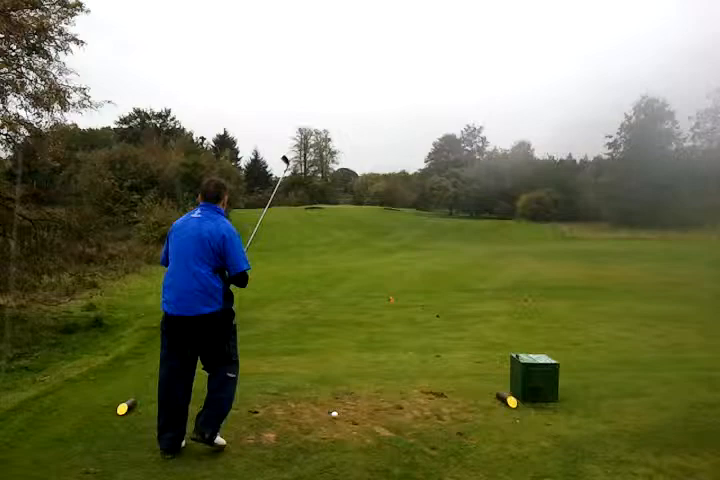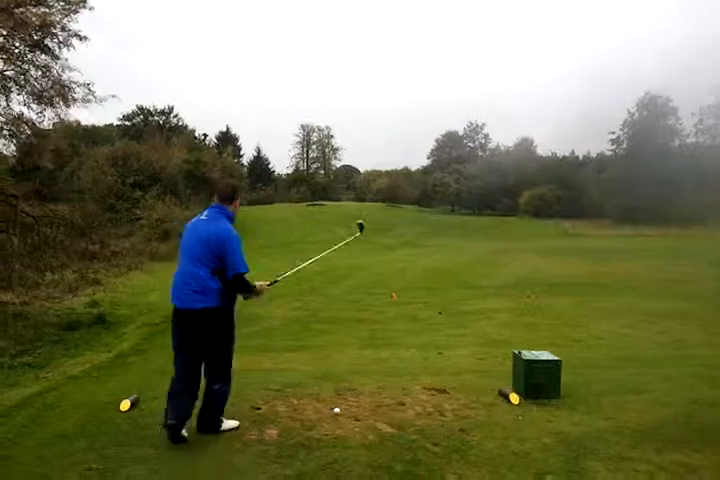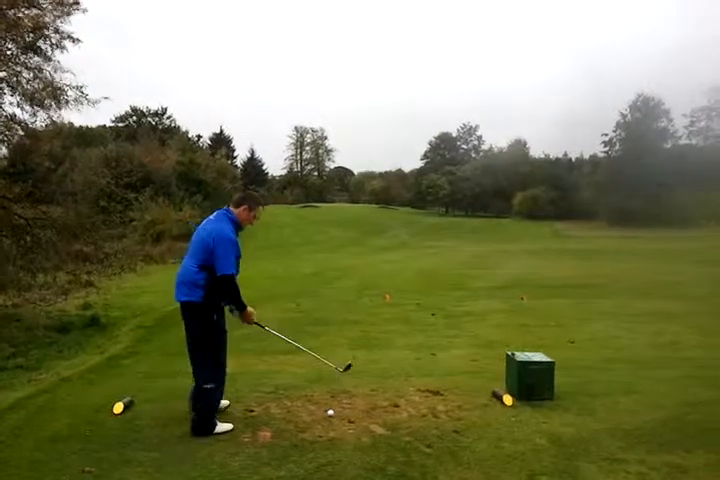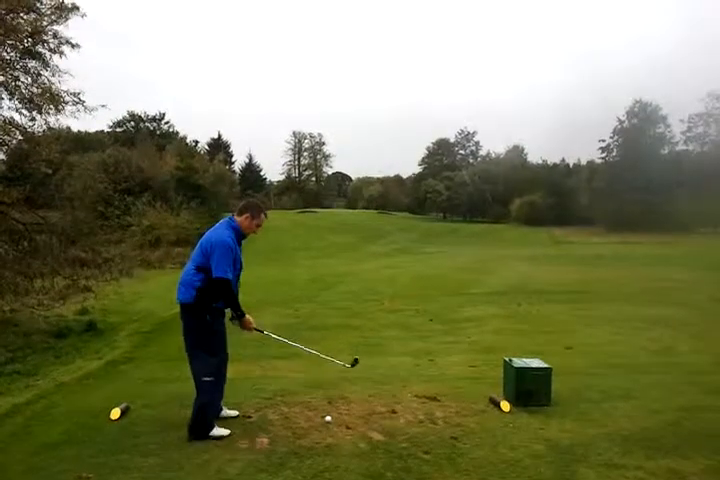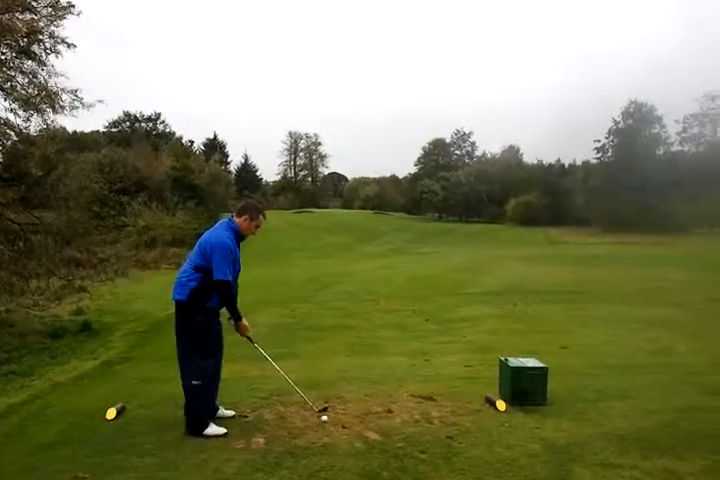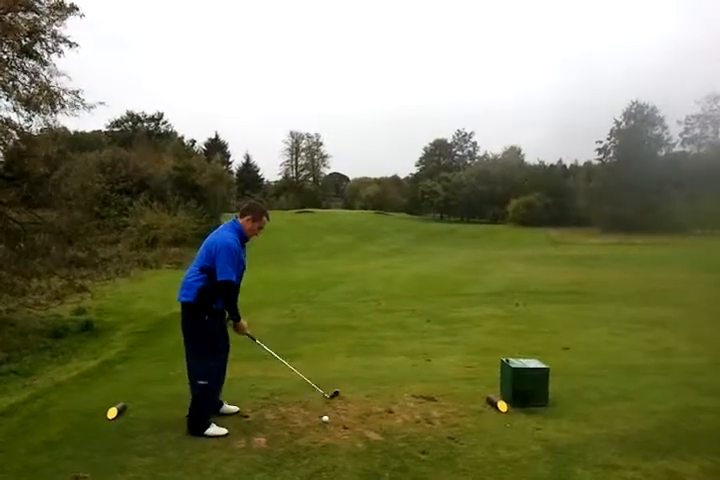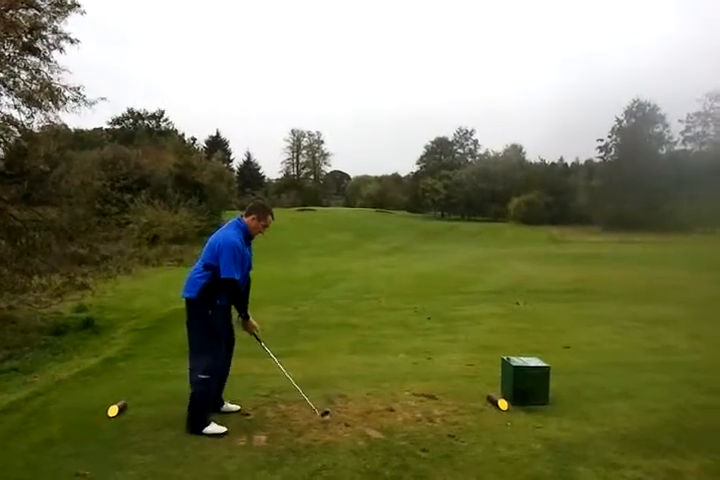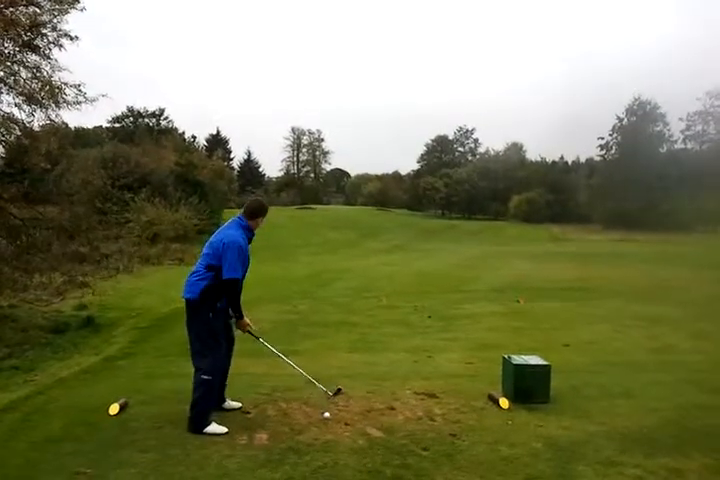
dt=0.4s
person 1, frame 1
left shoulder: (178, 225)
right shoulder: (224, 229)
left elbow: (166, 261)
right elbow: (241, 278)
right wrist: (226, 275)
left hip: (175, 310)
right hip: (211, 311)
left knee: (174, 375)
right knee: (224, 368)
left ankle: (170, 441)
right ankle: (207, 428)
person 1, frame 2
left shoulder: (193, 224)
right shoulder: (226, 232)
right elbow: (236, 280)
left wrist: (242, 289)
right wrist: (254, 289)
left hip: (184, 304)
right hip: (212, 307)
left knee: (186, 364)
right knee: (217, 366)
left ankle: (175, 420)
right ankle: (210, 421)
person 1, frame 3
left shoulder: (215, 221)
right shoulder: (225, 234)
right elbow: (226, 279)
left wrist: (233, 303)
right wrist: (242, 308)
left hip: (194, 296)
right hip: (202, 301)
left knee: (206, 355)
right knee: (211, 359)
left ankle: (202, 401)
right ankle: (204, 422)
person 1, frame 4
left shoulder: (228, 233)
right shoulder: (224, 239)
left elbow: (228, 280)
right elbow: (222, 283)
left wrist: (235, 311)
right wrist: (240, 315)
left hip: (207, 303)
right hip: (199, 305)
left knee: (215, 357)
right knee: (211, 360)
left ankle: (212, 407)
right ankle: (202, 423)
person 1, frame 5
left shoulder: (227, 233)
right shoulder: (223, 240)
left elbow: (226, 282)
right elbow: (223, 285)
left wrist: (234, 315)
right wrist: (237, 319)
left hip: (203, 302)
right hip: (194, 304)
left knee: (211, 355)
right knee: (199, 360)
left ankle: (208, 406)
right ankle: (197, 421)
person 1, frame 6
left shoulder: (233, 236)
right shoulder: (227, 242)
left elbow: (231, 282)
right elbow: (225, 285)
left wrist: (233, 315)
right wrist: (236, 318)
left hip: (210, 303)
right hip: (199, 304)
left knee: (219, 353)
right knee: (205, 360)
left ankle: (212, 403)
right ankle: (199, 422)
person 1, frame 7
left shoulder: (241, 237)
right shoulder: (230, 240)
left elbow: (243, 279)
right elbow: (230, 283)
left wrist: (244, 312)
right wrist: (245, 317)
left hip: (217, 300)
right hip: (203, 301)
left knee: (225, 348)
right knee: (208, 356)
left ankle: (214, 400)
right ankle: (198, 419)
person 1, frame 8
left shoulder: (236, 231)
right shoulder: (235, 241)
left elbow: (234, 279)
right elbow: (230, 283)
left wrist: (236, 312)
right wrist: (239, 316)
left hip: (213, 299)
right hip: (203, 301)
left knee: (225, 346)
right knee: (209, 357)
left ankle: (216, 398)
right ankle: (199, 420)
